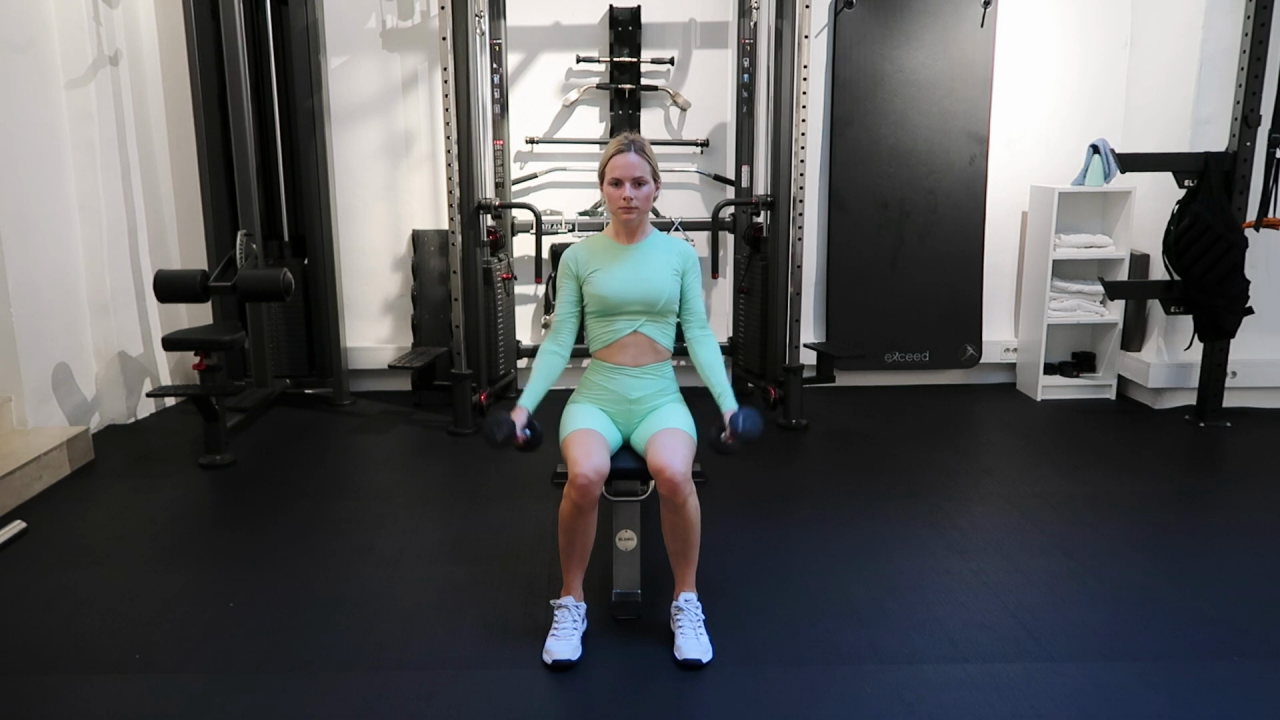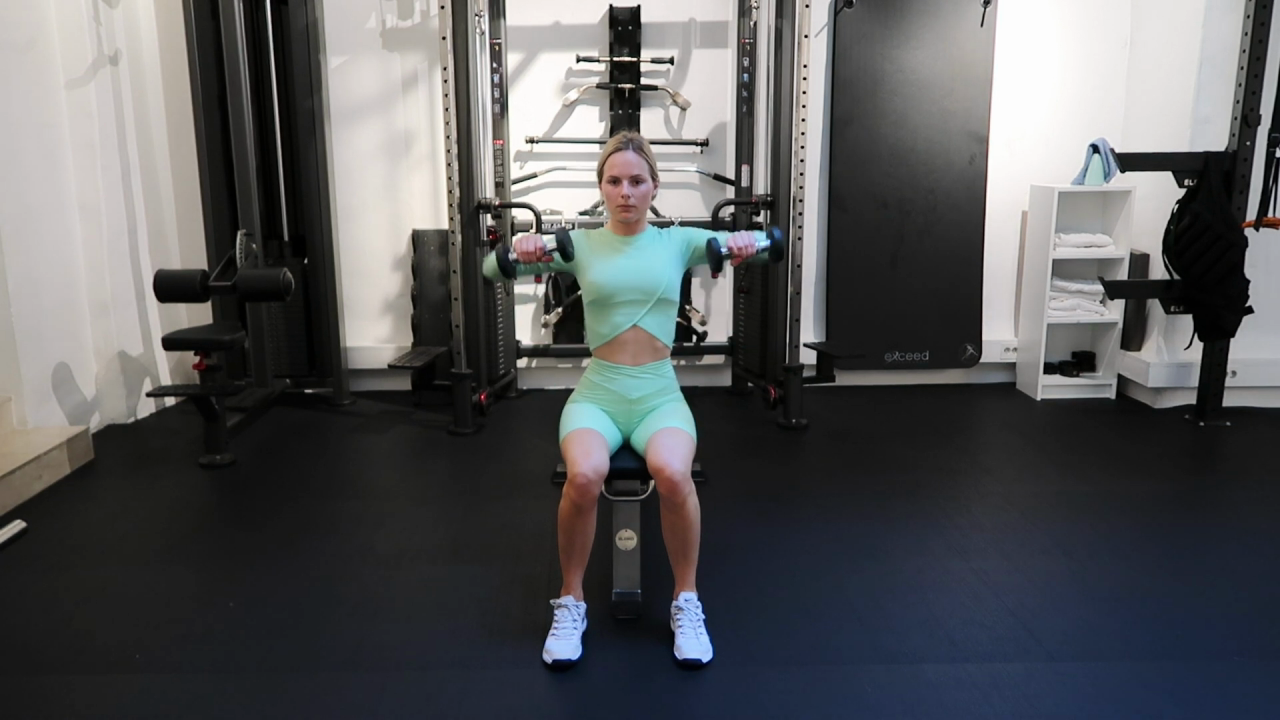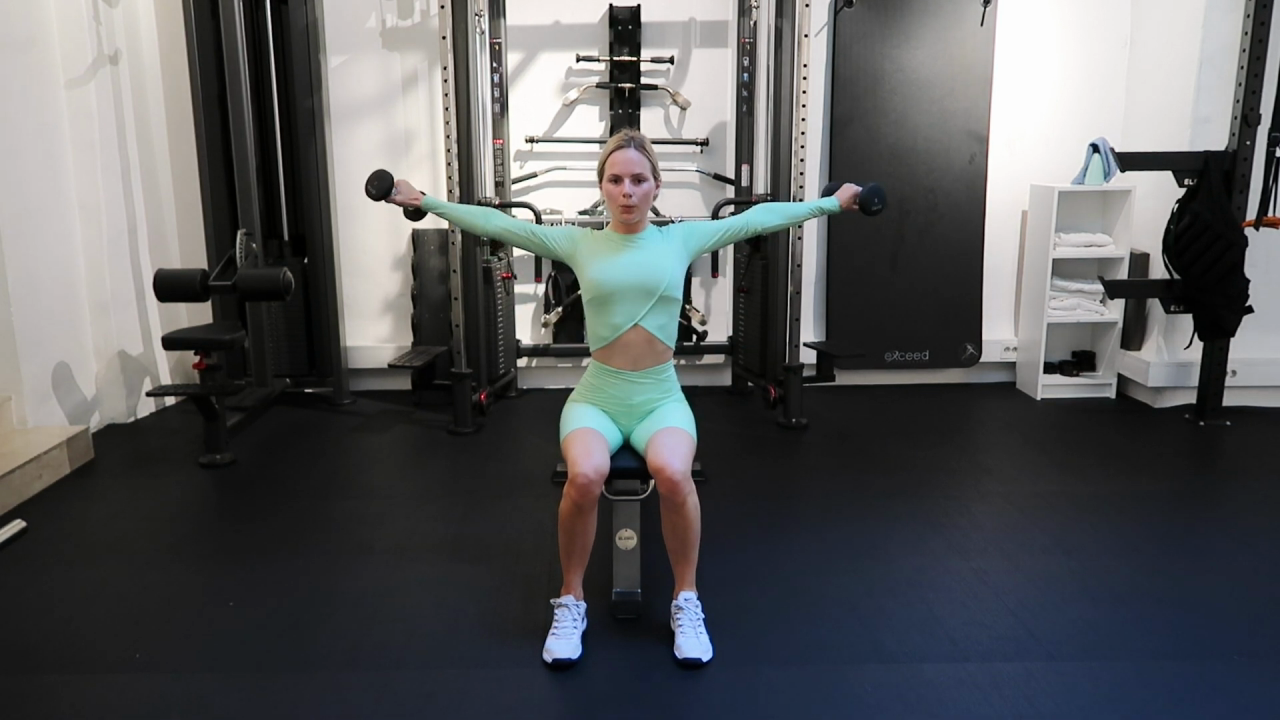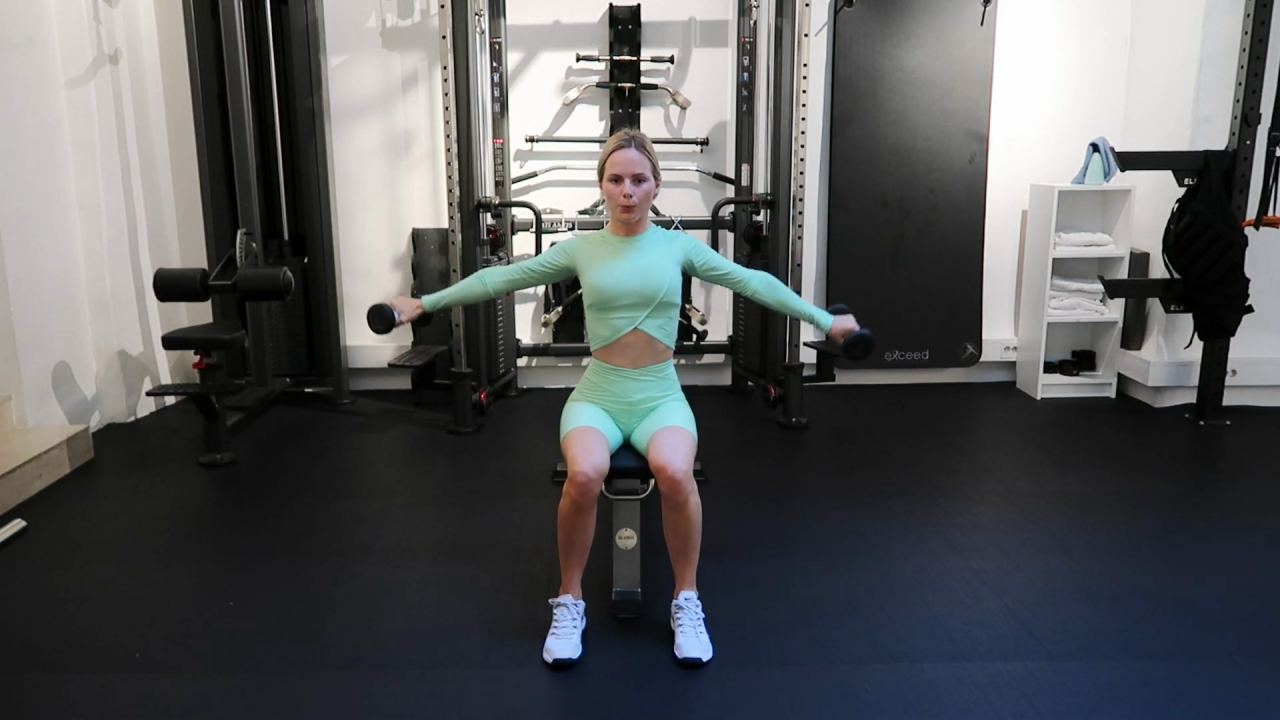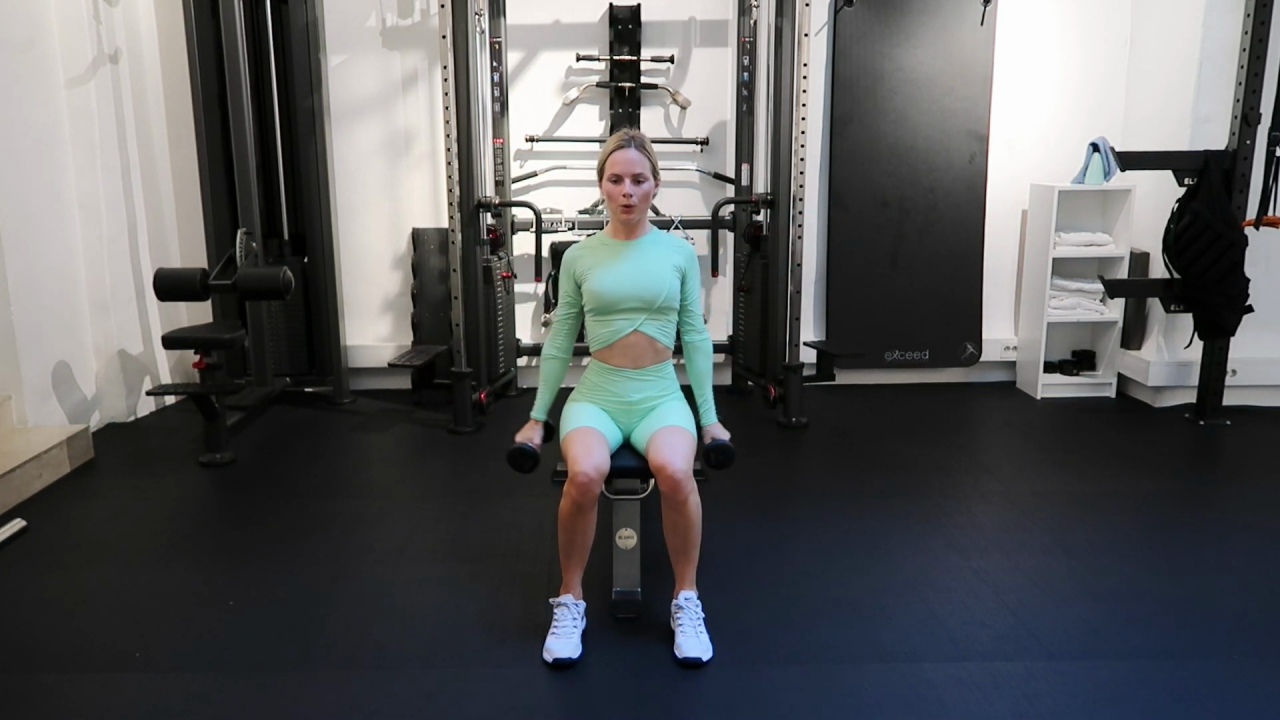
dt=1s
person 1, frame 1
left shoulder: (680, 253)
right shoulder: (578, 256)
left elbow: (698, 332)
right elbow: (561, 338)
left wrist: (727, 401)
right wrist: (525, 402)
left hip: (660, 394)
right hip: (597, 394)
left knee: (674, 476)
right knee: (585, 477)
left ankle: (686, 602)
right ankle: (570, 603)
person 1, frame 2
left shoulder: (678, 242)
right shoulder: (580, 244)
left elbow: (748, 239)
right elbow: (493, 266)
left wrist: (746, 240)
right wrist: (519, 248)
left hip: (659, 393)
right hip: (598, 392)
left knee: (673, 475)
right knee: (584, 477)
left ankle: (686, 602)
right ankle: (570, 603)
person 1, frame 3
left shoulder: (682, 238)
right shoulder: (578, 243)
left elbow: (758, 218)
right elbow: (496, 223)
left wrist: (831, 204)
right wrist: (423, 201)
left hip: (661, 397)
right hip: (597, 396)
left knee: (673, 475)
right knee: (585, 477)
left ankle: (686, 602)
right ankle: (569, 603)
person 1, frame 4
left shoulder: (679, 246)
right shoulder: (580, 249)
left elbow: (750, 282)
right elbow: (502, 278)
left wrist: (824, 319)
right wrist: (425, 303)
left hip: (661, 395)
right hip: (598, 395)
left knee: (674, 474)
right knee: (584, 475)
left ankle: (686, 601)
right ankle: (568, 602)
person 1, frame 5
left shoulder: (680, 253)
right shoulder: (579, 256)
left elbow: (695, 337)
right elbow: (560, 341)
left wrist: (708, 415)
right wrist: (538, 416)
left hip: (662, 395)
right hip: (596, 394)
left knee: (675, 473)
right knee: (585, 476)
left ankle: (686, 600)
right ankle: (569, 601)
